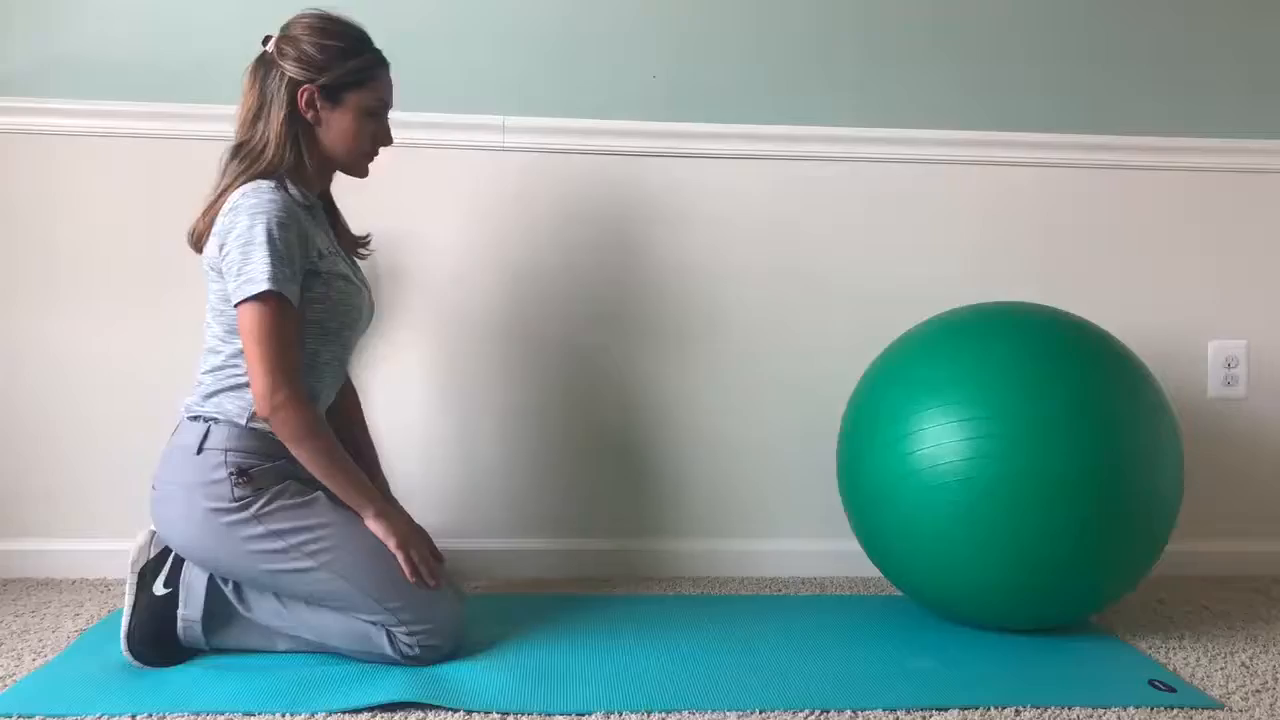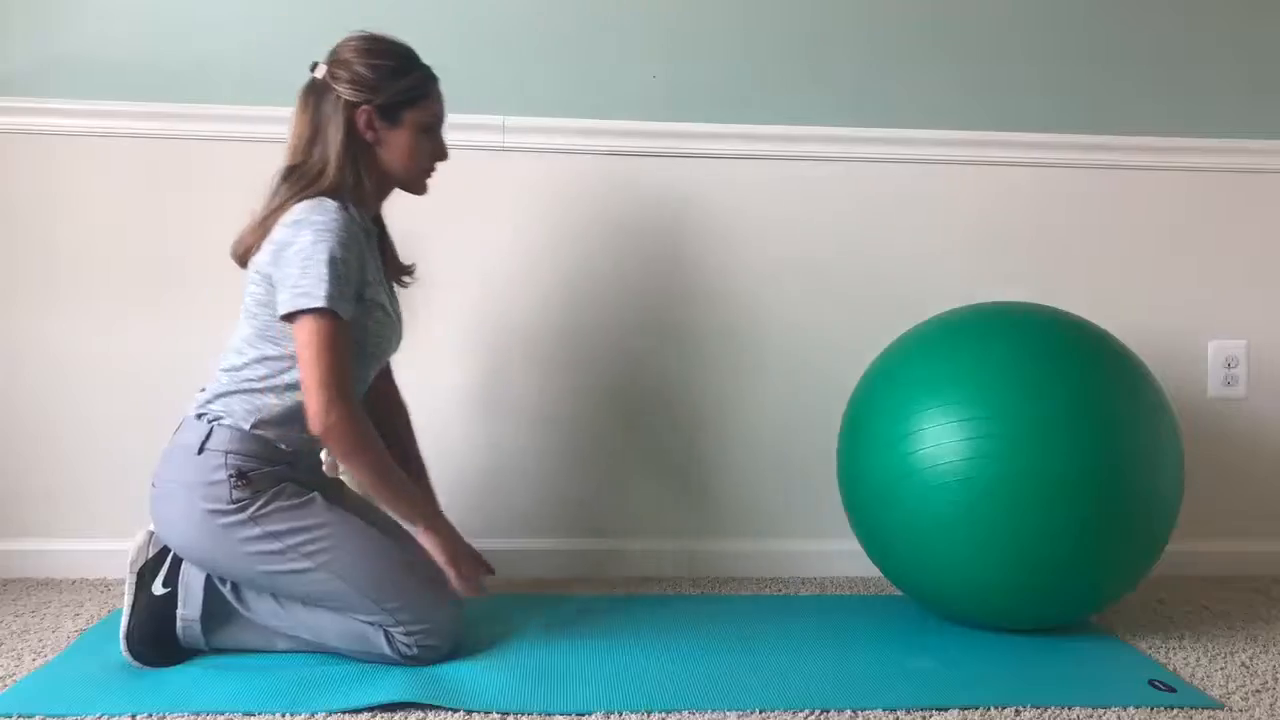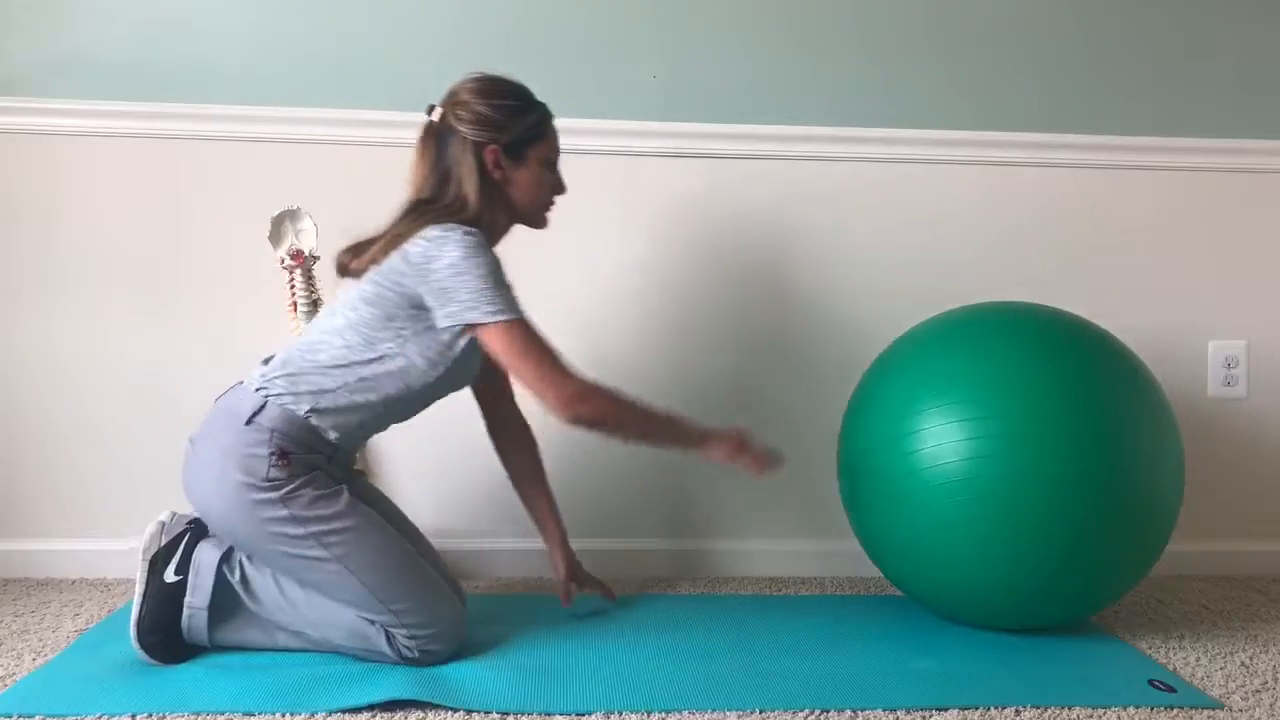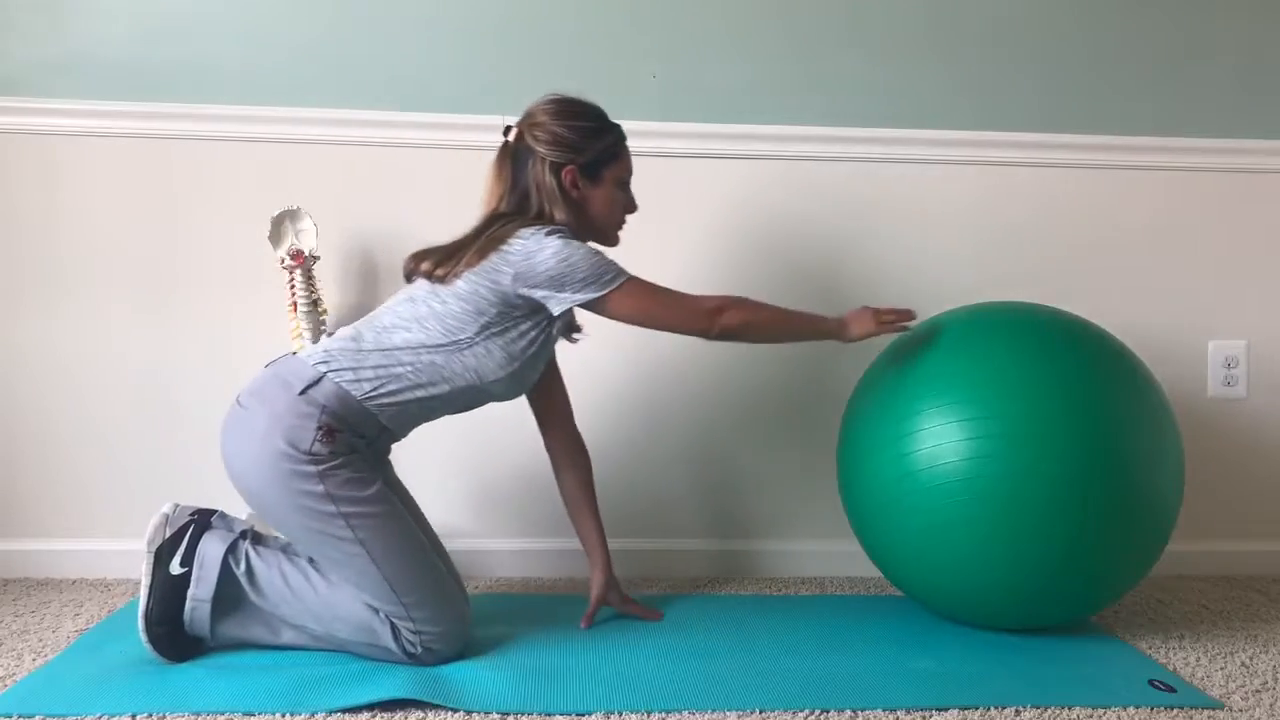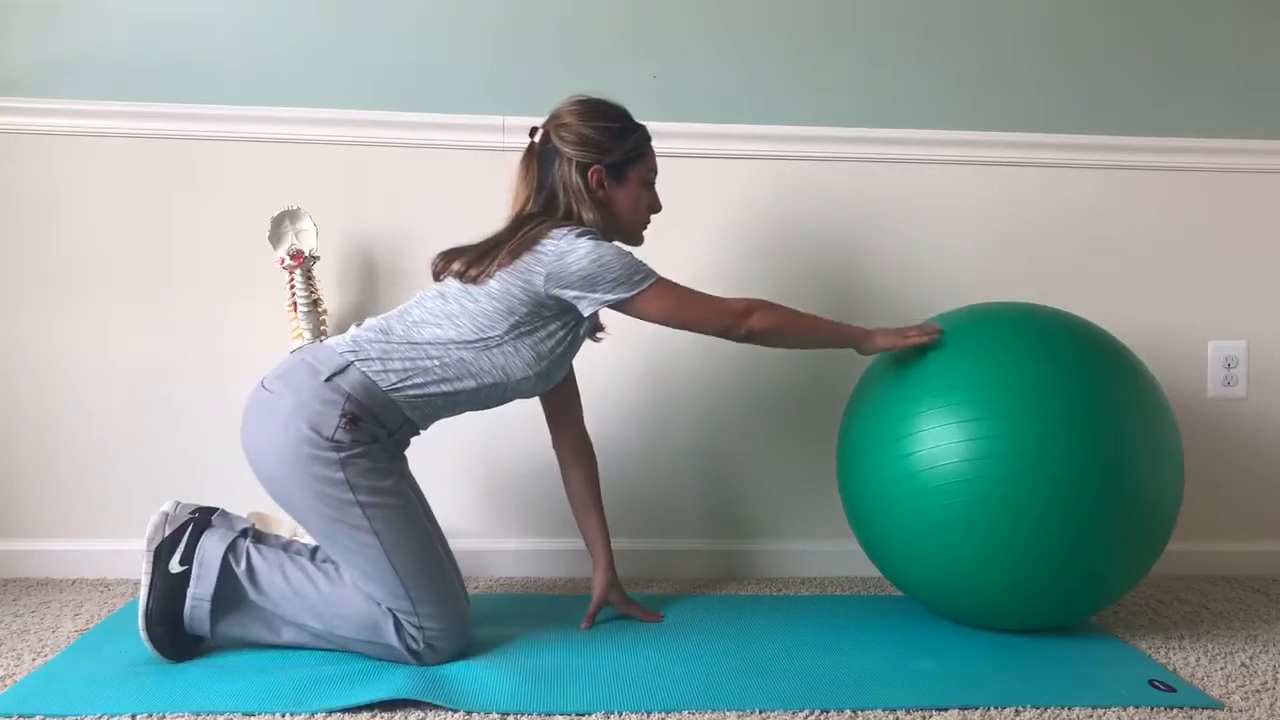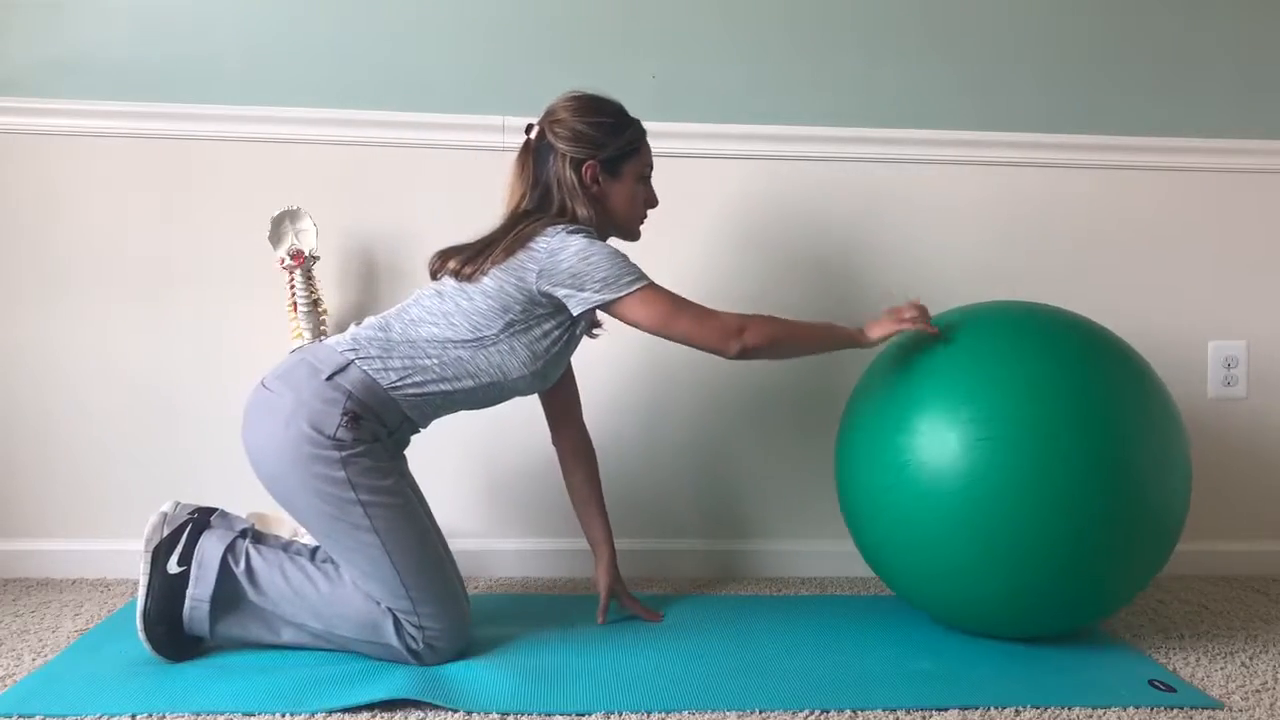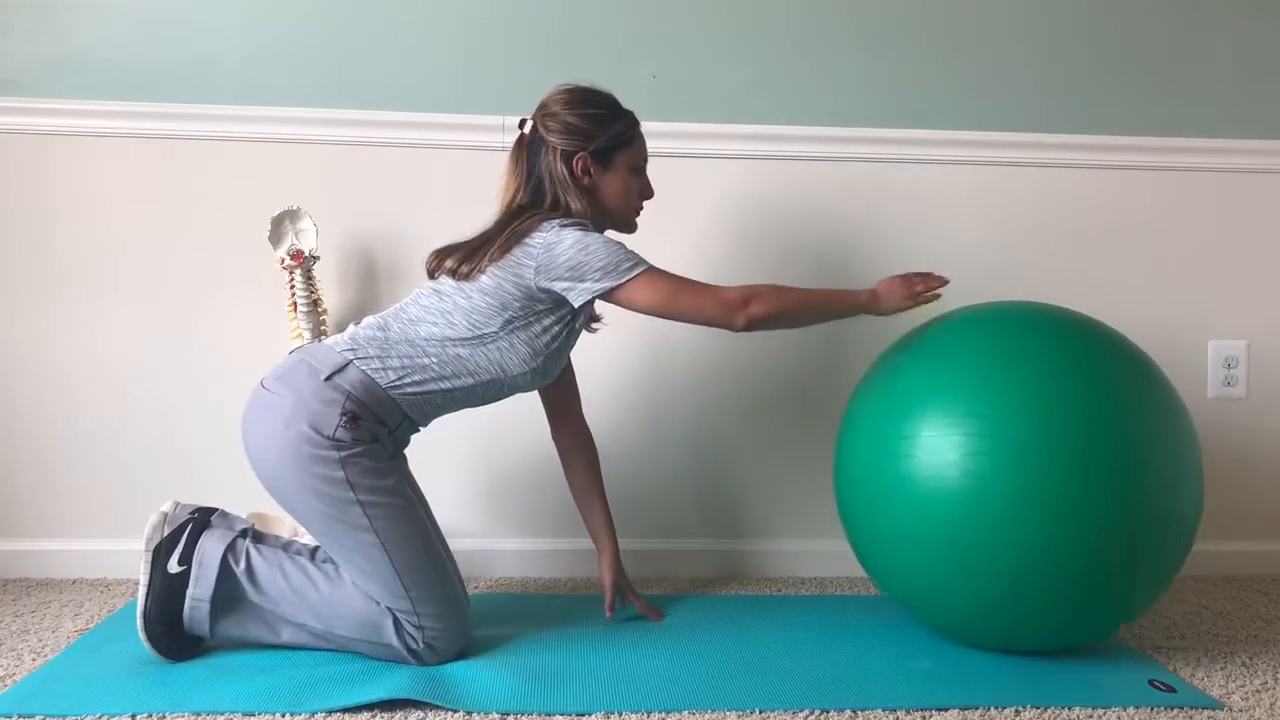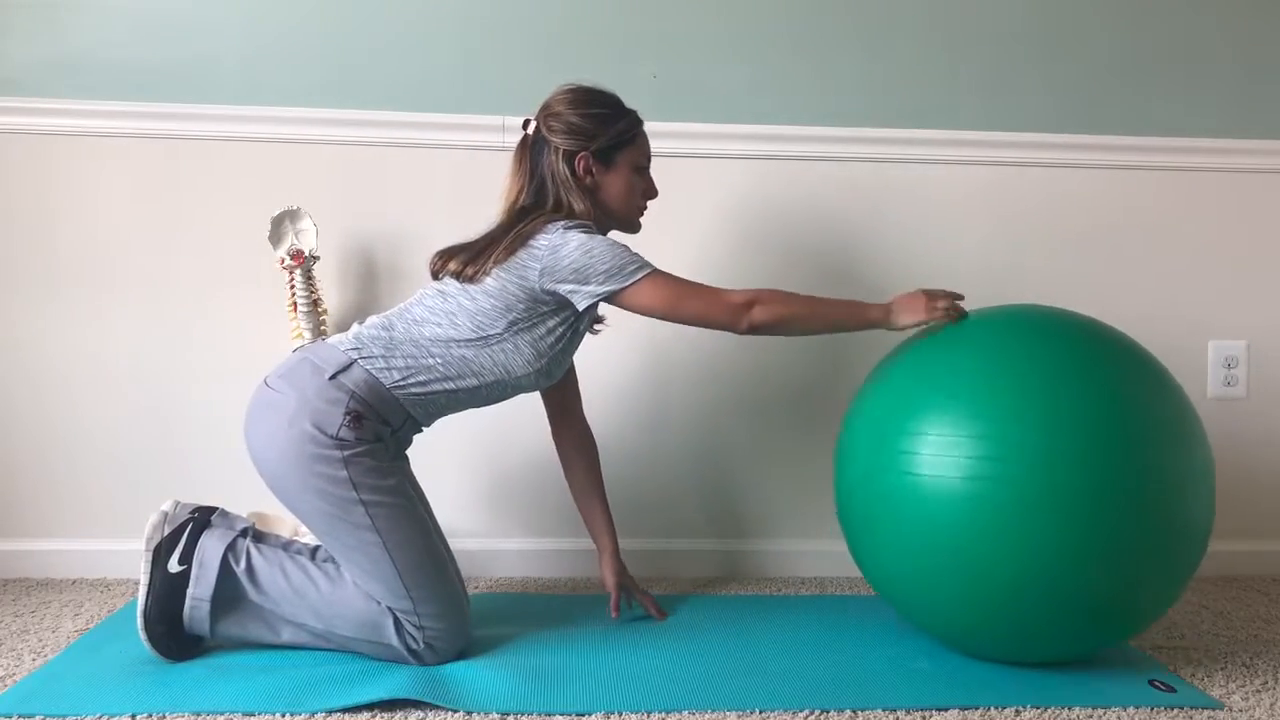
dt=0.3s
person 1, frame 1
left shoulder: (307, 209)
right shoulder: (266, 210)
left elbow: (329, 377)
right elbow: (278, 399)
left wrist: (383, 505)
right wrist: (380, 513)
left hip: (264, 471)
right hip: (228, 481)
left knee: (424, 587)
right knee: (432, 626)
left ankle: (196, 577)
right ankle: (198, 606)
person 1, frame 2
left shoulder: (357, 227)
right shoulder: (323, 229)
left elbow: (376, 390)
right elbow: (330, 415)
left wrist: (428, 521)
right wrist: (430, 526)
left hip: (271, 473)
right hip: (227, 484)
left knee: (416, 582)
right knee: (431, 624)
left ankle: (201, 571)
right ankle: (197, 604)
person 1, frame 3
left shoulder: (453, 253)
right shoulder: (448, 255)
left elbow: (508, 425)
right elbow: (568, 399)
left wrist: (561, 552)
right wrist: (703, 439)
left hip: (284, 455)
right hip: (254, 459)
left knee: (424, 597)
right knee: (432, 627)
left ankle: (206, 553)
right ankle: (205, 592)
person 1, frame 4
left shoulder: (525, 262)
right shoulder: (544, 256)
left elbow: (562, 439)
right elbow: (713, 319)
left wrist: (602, 569)
right wrist: (840, 327)
left hip: (310, 433)
right hip: (293, 435)
left knee: (427, 599)
right knee: (434, 630)
left ankle: (218, 546)
right ankle: (207, 580)
person 1, frame 5
left shoulder: (550, 266)
right shoulder: (576, 257)
left elbow: (570, 437)
right elbow: (741, 320)
left wrist: (604, 568)
right wrist: (869, 338)
left hip: (321, 418)
right hip: (315, 422)
left knee: (418, 597)
right knee: (433, 631)
left ankle: (216, 548)
right ankle: (209, 576)
person 1, frame 6
left shoulder: (545, 263)
right shoulder: (568, 254)
left elbow: (570, 435)
right elbow: (730, 336)
left wrist: (607, 565)
right wrist: (864, 332)
left hip: (324, 418)
right hip: (317, 420)
left knee: (419, 598)
right knee: (434, 631)
left ankle: (217, 547)
right ankle: (207, 577)
person 1, frame 7
left shoulder: (547, 260)
right shoulder: (566, 248)
left elbow: (570, 427)
right elbow: (737, 309)
left wrist: (609, 560)
right wrist: (874, 299)
left hip: (325, 418)
right hip: (315, 421)
left knee: (422, 598)
right knee: (433, 631)
left ankle: (216, 549)
right ankle: (208, 576)
person 1, frame 8
left shoulder: (551, 259)
right shoulder: (571, 251)
left elbow: (570, 429)
right elbow: (743, 313)
left wrist: (611, 560)
right wrist: (889, 313)
left hip: (329, 417)
right hip: (319, 420)
left knee: (419, 597)
right knee: (434, 631)
left ankle: (218, 547)
right ankle: (207, 575)
